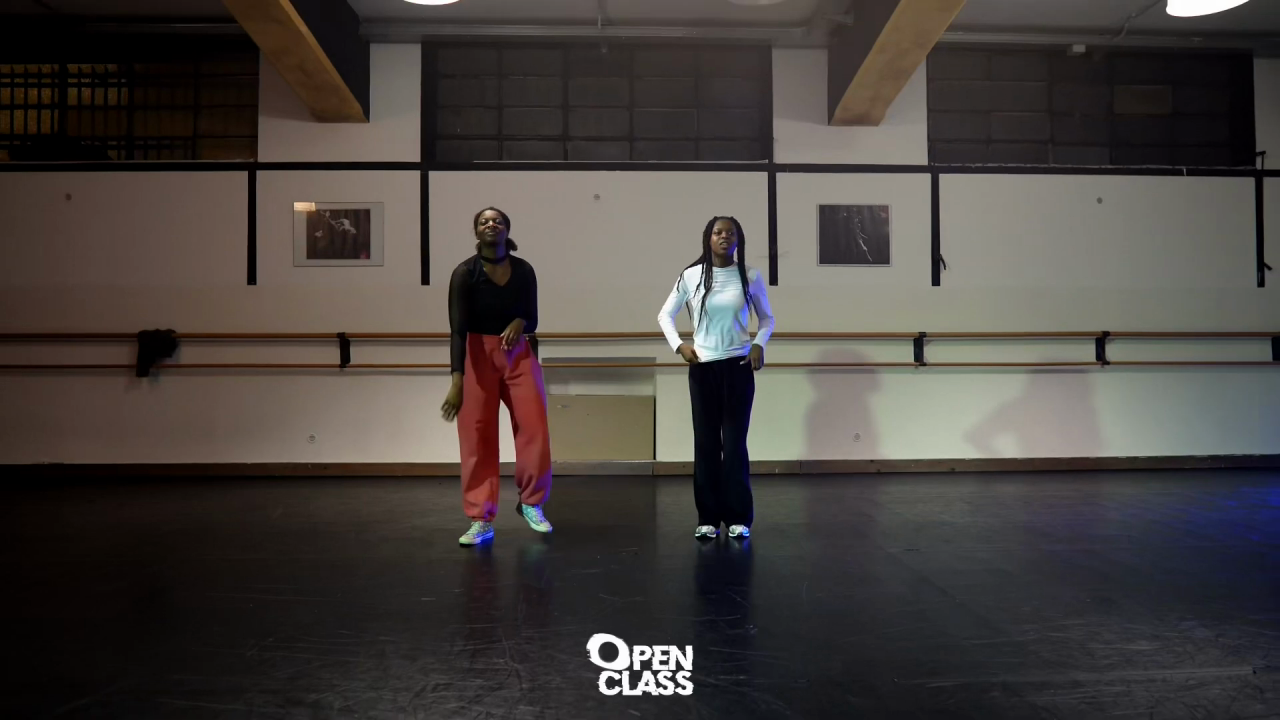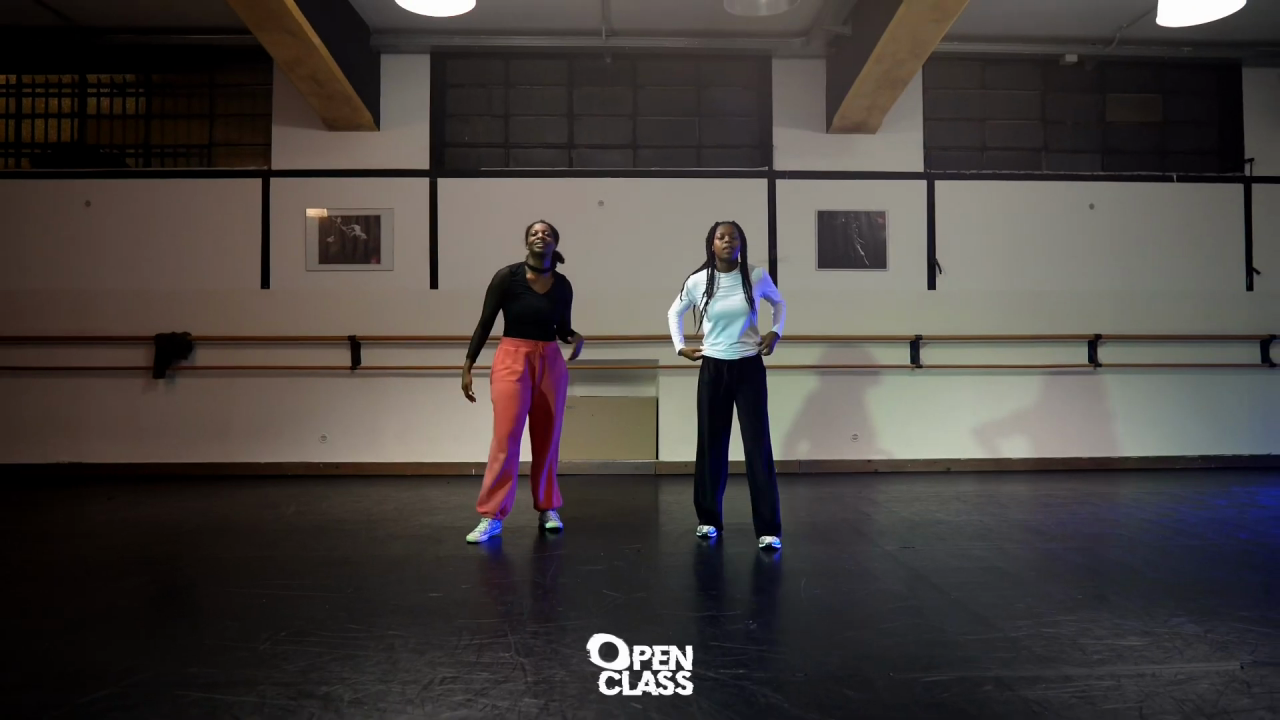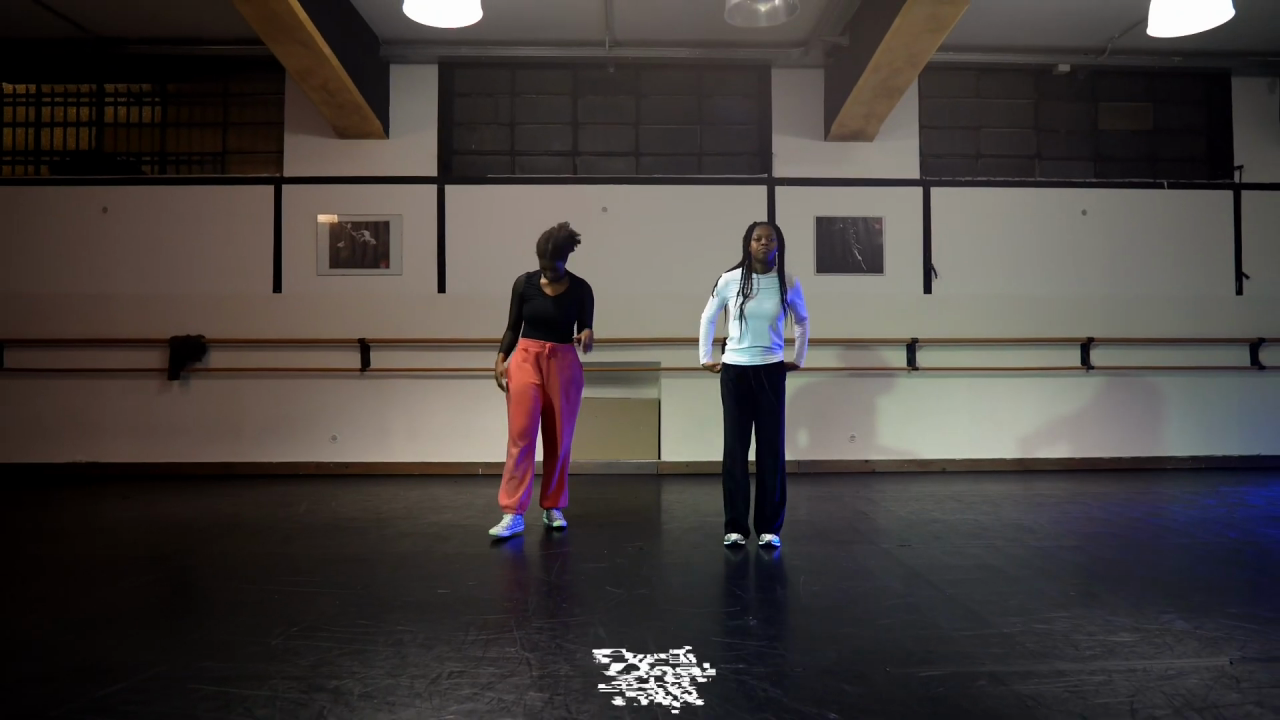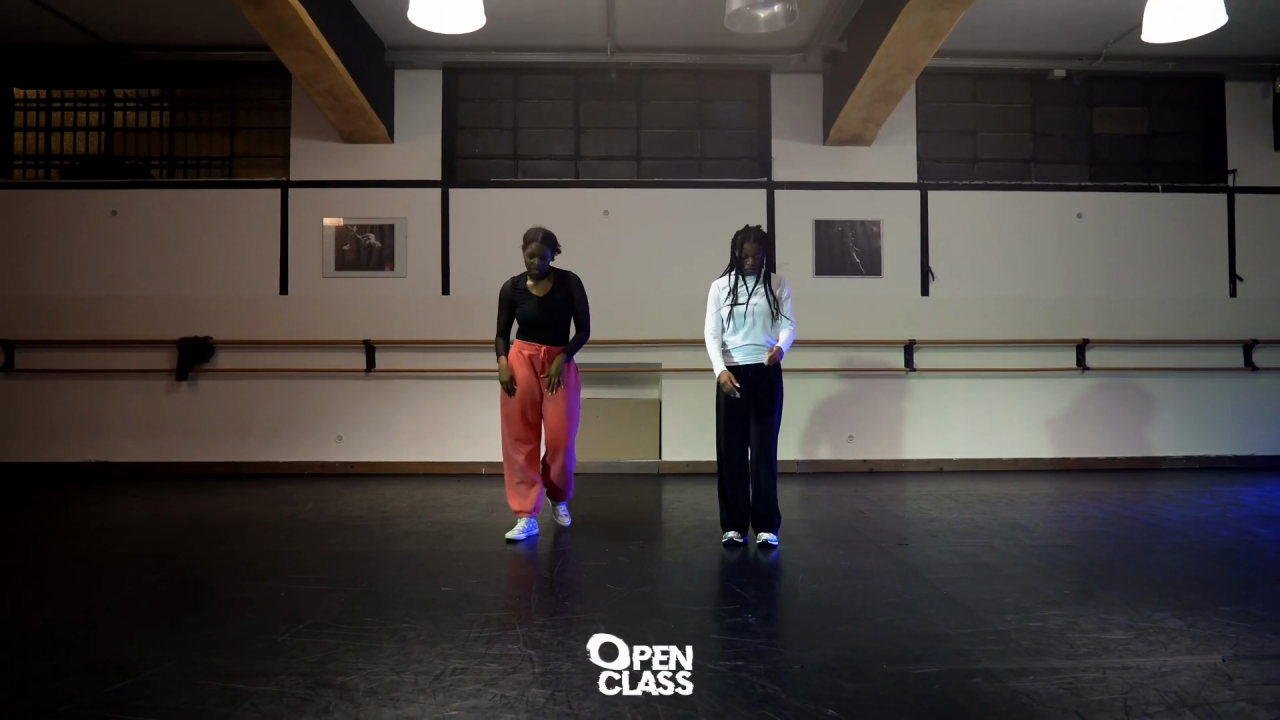
dt=0.5s
person 1, frame 1
left shoulder: (750, 277)
right shoulder: (691, 276)
left elbow: (767, 318)
right elbow: (665, 315)
left wrist: (759, 345)
right wrist: (679, 344)
left hip: (737, 368)
right hip: (703, 368)
left knee: (735, 443)
right knee: (706, 443)
left ankle: (738, 517)
right ankle: (708, 518)
person 1, frame 2
left shoulder: (757, 276)
right shoulder: (697, 281)
left elbow: (778, 303)
right elbow: (674, 313)
left wrist: (776, 332)
right wrist: (680, 345)
left hip: (750, 368)
right hip: (713, 369)
left knee: (758, 446)
right knee: (711, 444)
left ankle: (768, 528)
right ankle: (709, 518)
person 1, frame 3
left shoulder: (788, 283)
right shoulder: (730, 280)
left elbow: (802, 320)
right elbow: (708, 318)
left wrist: (799, 357)
right wrist: (705, 358)
left hip: (771, 373)
right hip: (735, 372)
left knee: (771, 449)
right knee: (735, 449)
left ankle: (769, 526)
right ankle: (735, 526)
person 1, frame 4
left shoulder: (778, 285)
right shoulder: (720, 287)
left elbow: (788, 327)
right elbow: (712, 334)
left wrist: (779, 348)
right wrist: (721, 369)
left hip: (767, 374)
right hip: (732, 373)
left knee: (763, 450)
right knee: (731, 451)
left ankle: (766, 525)
right ankle: (734, 524)
person 2, frame 1
left shoulder: (524, 271)
right shoulder: (464, 273)
left elbow: (532, 320)
right elbow: (458, 329)
left wrist: (519, 324)
right wrist: (457, 382)
left hip: (518, 355)
right hip: (478, 357)
left knee: (535, 429)
right knee: (477, 441)
left ankle: (531, 503)
right ankle: (481, 520)
person 2, frame 2
left shoulder: (562, 285)
right shoulder: (507, 277)
right elbow: (485, 323)
left wrist: (574, 337)
right wrist: (467, 366)
left hip: (550, 362)
right hip: (512, 359)
left knee: (547, 438)
right knee: (506, 437)
left ankle: (548, 508)
right ankle: (492, 517)
person 2, frame 3
left shoulder: (581, 289)
right shoulder: (524, 283)
left elbow: (583, 330)
right elbow: (513, 327)
left wrist: (588, 333)
right wrist: (501, 359)
left hip: (564, 364)
right hip: (526, 359)
left knee: (559, 439)
right knee: (521, 436)
left ankle: (553, 507)
right ankle: (513, 514)
person 2, frame 4
left shoulder: (569, 283)
right shoulder: (512, 288)
left elbow: (584, 331)
right elbow: (502, 333)
left wrist: (563, 359)
right wrist: (502, 362)
left hip: (559, 363)
right hip: (520, 363)
left knee: (561, 438)
right knee: (520, 441)
left ankle: (558, 499)
right ankle: (527, 516)
